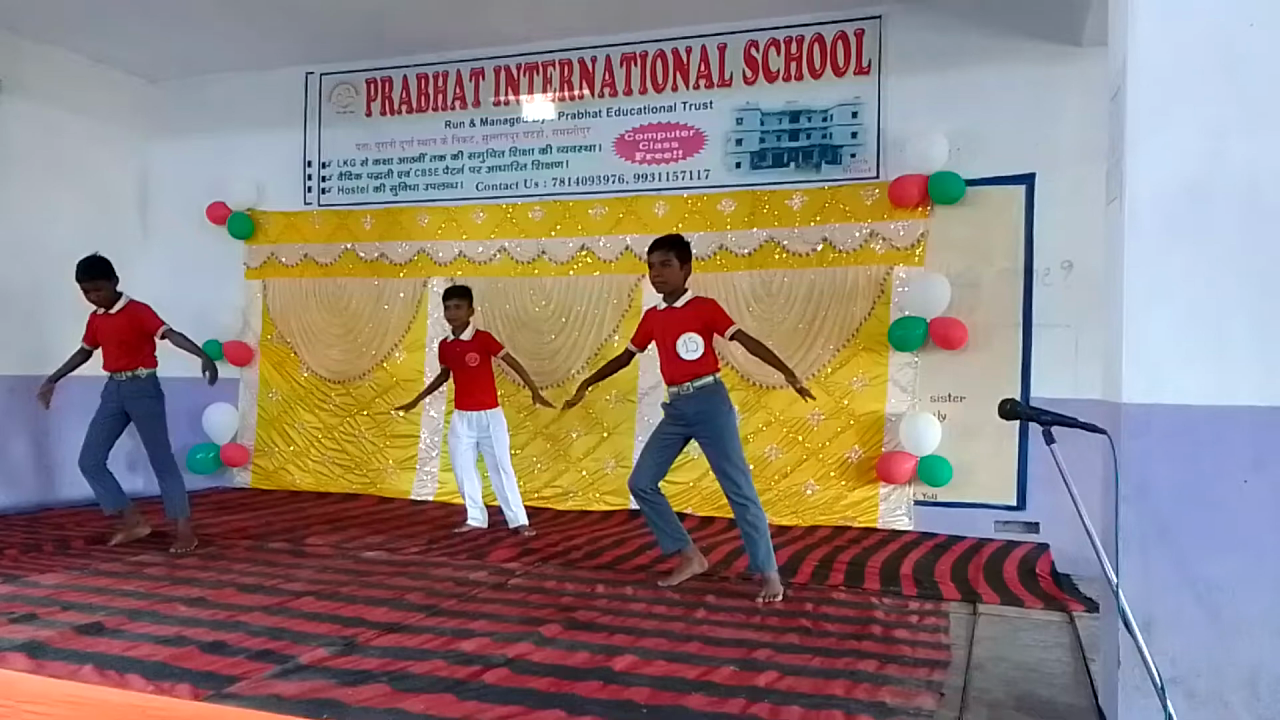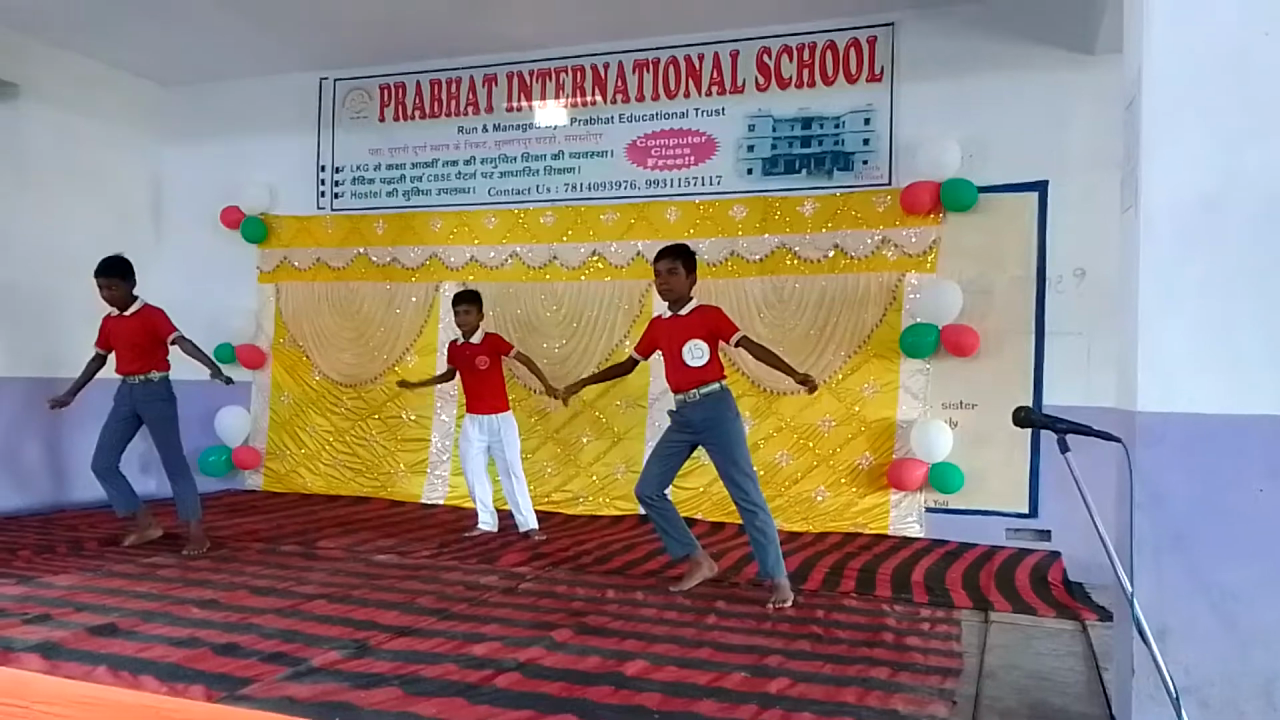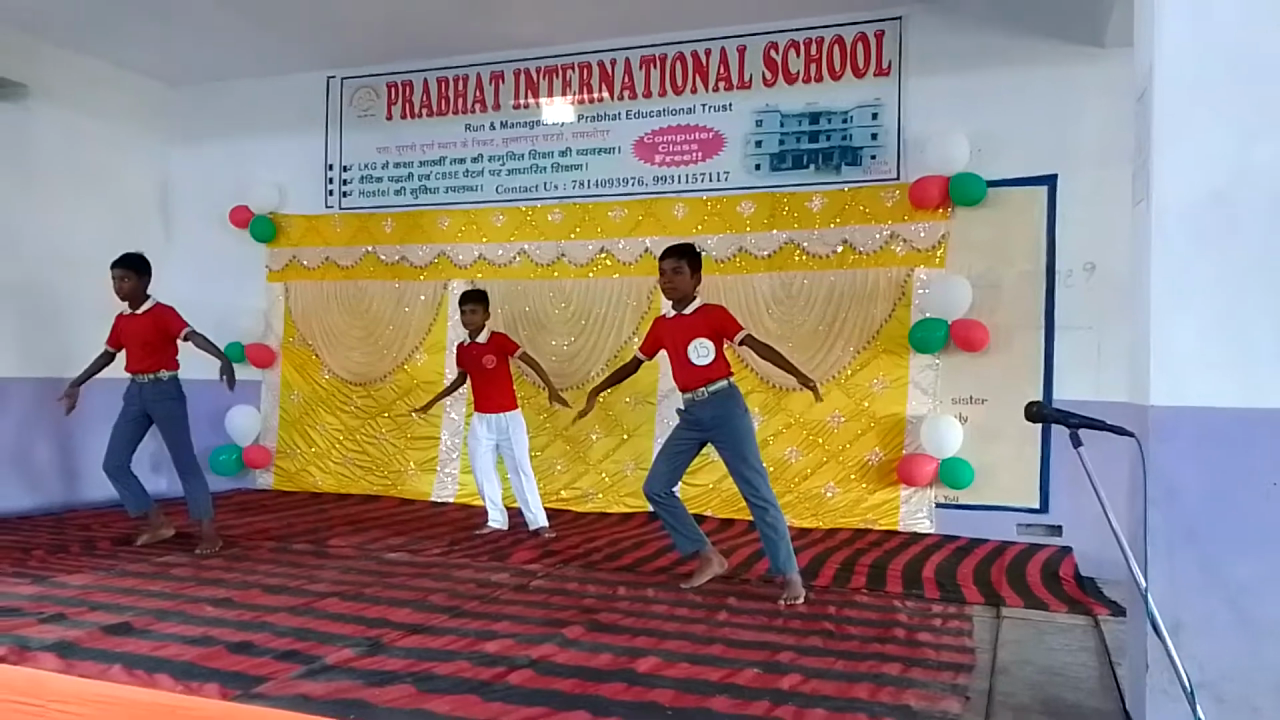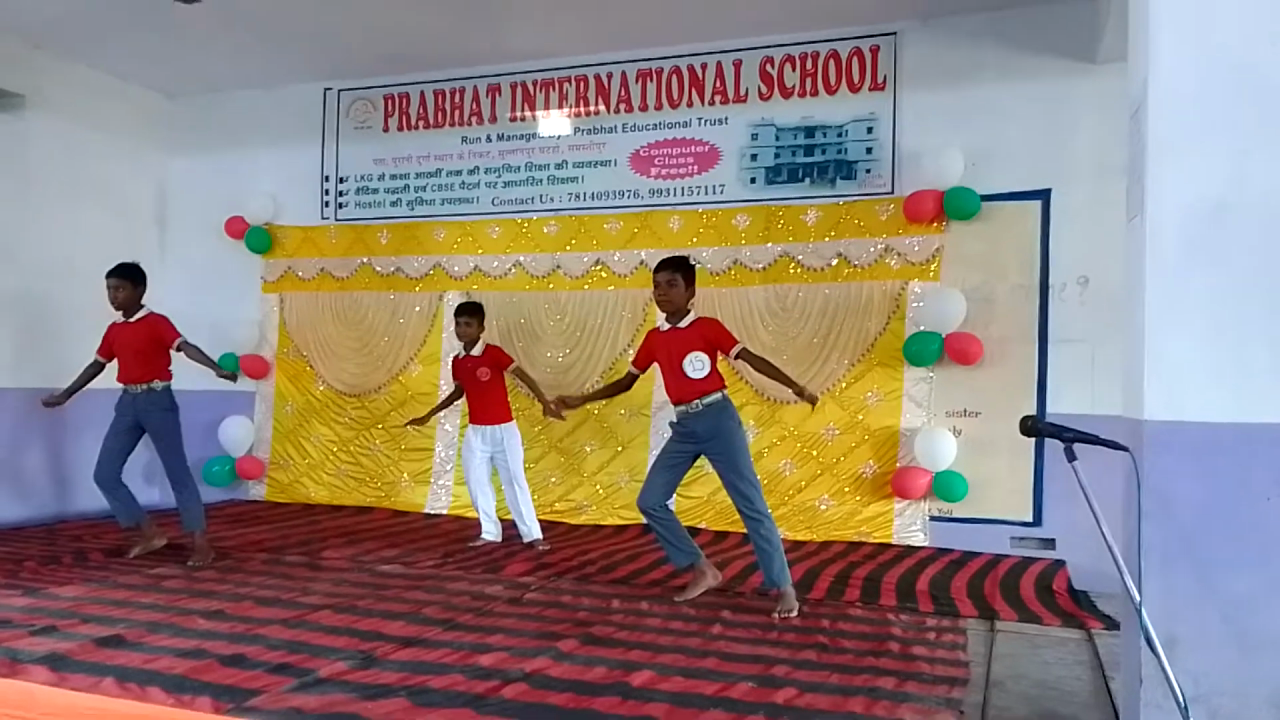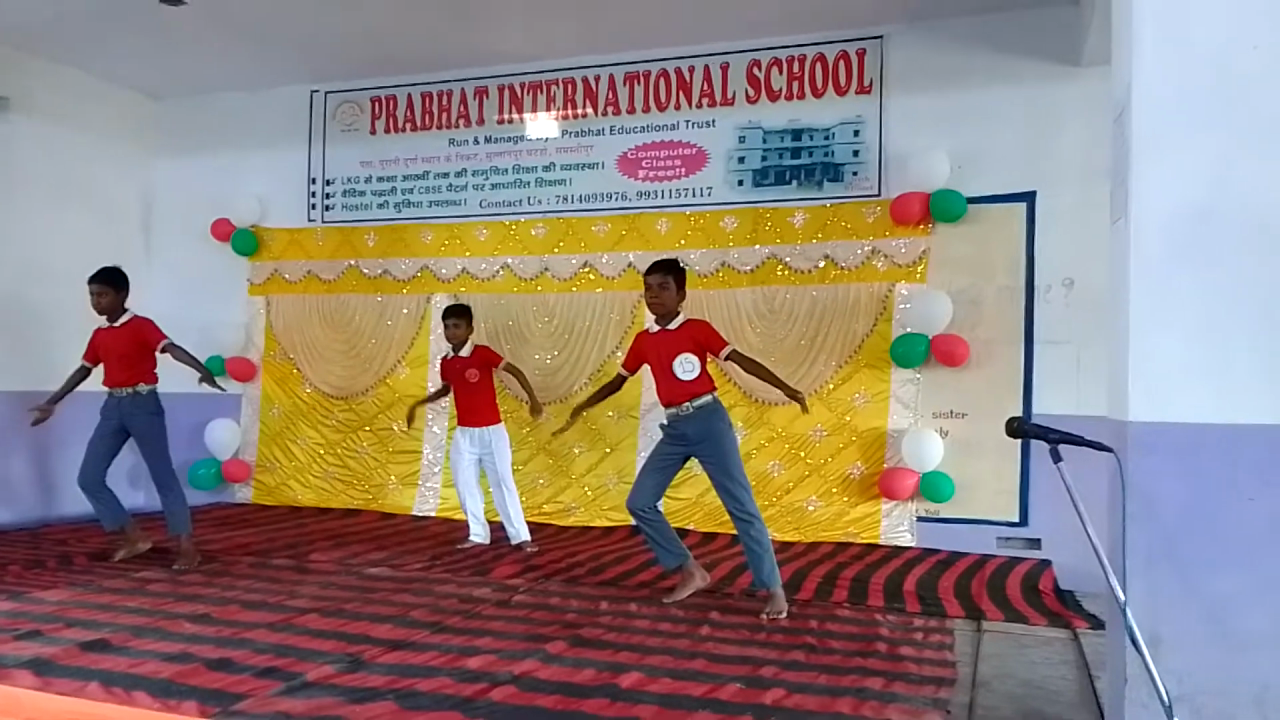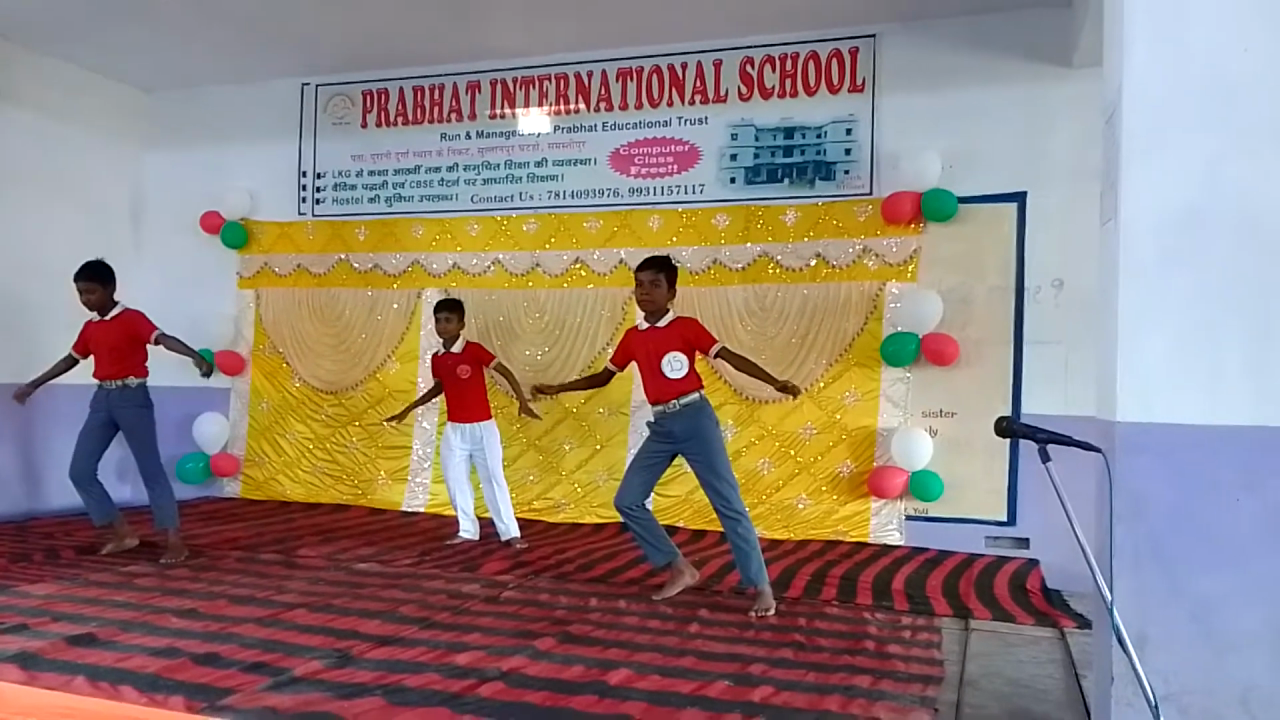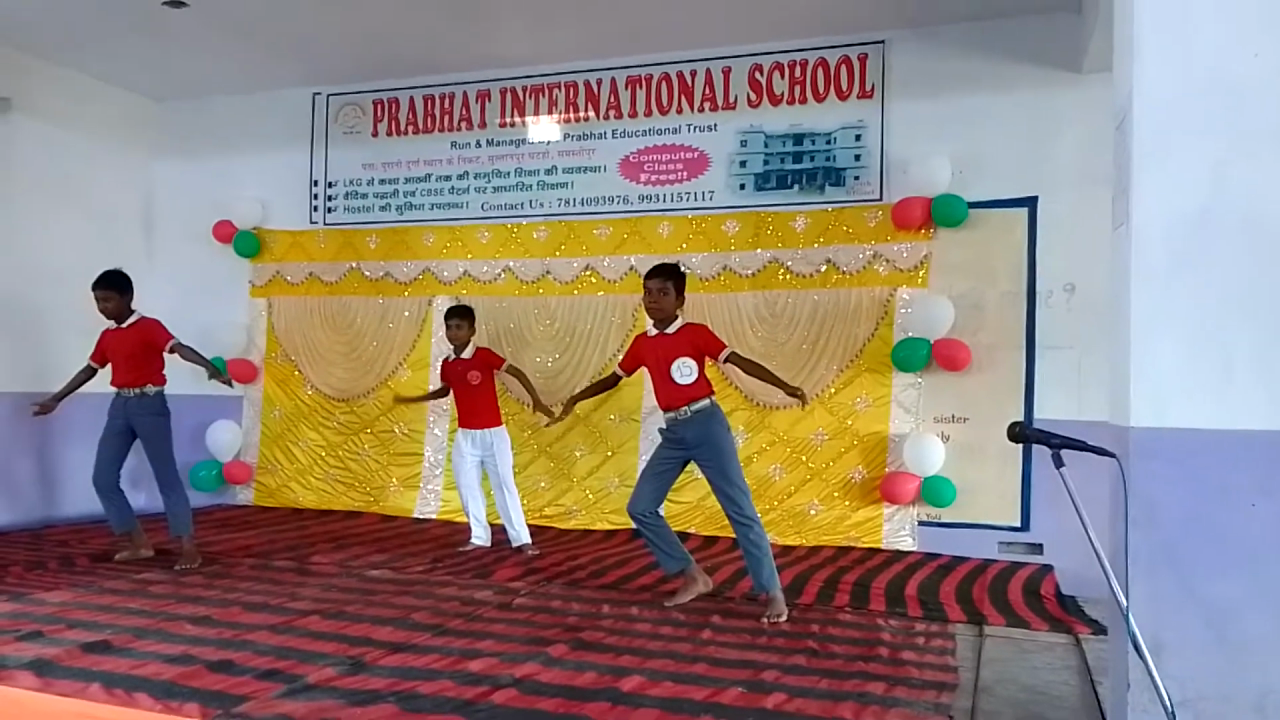
dt=0.4s
person 1, frame 1
left shoulder: (705, 307)
right shoulder: (652, 317)
left elbow: (747, 341)
right elbow: (626, 357)
left wrist: (788, 374)
right wrist: (587, 383)
left hip: (709, 402)
right hip: (675, 408)
left knee: (738, 489)
right knee: (641, 482)
left ankle: (770, 574)
right ankle: (689, 556)
person 1, frame 2
left shoulder: (710, 315)
right shoulder: (657, 326)
left elbow: (751, 346)
right elbow: (628, 365)
left wrist: (795, 375)
right wrist: (584, 383)
left hip: (716, 408)
right hip: (683, 415)
left knee: (746, 495)
right knee: (648, 489)
left ankle: (779, 579)
right ankle: (699, 561)
person 1, frame 3
left shoulder: (714, 314)
right shoulder: (661, 325)
left elbow: (756, 345)
right elbow: (633, 364)
left wrist: (799, 375)
right wrist: (596, 391)
left hip: (725, 406)
right hip: (690, 414)
left knee: (756, 492)
right knee: (656, 487)
left ankle: (790, 576)
right ankle: (708, 558)
person 1, frame 4
left shoulder: (708, 327)
right shoulder: (653, 339)
left elbow: (751, 358)
right elbow: (626, 381)
left wrist: (795, 387)
right wrist: (582, 400)
left hip: (718, 419)
right hip: (683, 427)
left knee: (751, 505)
right knee: (650, 501)
left ankle: (784, 588)
right ankle: (702, 570)
person 1, frame 5
left shoulder: (698, 329)
right shoulder: (643, 340)
left elbow: (741, 359)
right elbow: (617, 382)
left wrist: (785, 387)
right wrist: (580, 408)
left hip: (708, 421)
right hip: (674, 429)
left knee: (741, 506)
right knee: (639, 502)
left ankle: (774, 590)
right ankle: (691, 572)
person 1, frame 6
left shoulder: (687, 327)
right shoulder: (632, 337)
left elbow: (730, 357)
right elbow: (604, 377)
left wrist: (775, 382)
right wrist: (559, 388)
left hip: (695, 419)
right hip: (661, 426)
left knee: (728, 504)
right knee: (627, 500)
left ankle: (761, 588)
right ankle: (680, 569)
person 1, frame 7
left shoulder: (696, 333)
right shoulder: (641, 343)
left elbow: (740, 362)
right elbow: (613, 379)
left wrist: (784, 386)
right wrist: (576, 398)
left hip: (706, 425)
right hip: (672, 433)
left knee: (740, 510)
right knee: (640, 507)
left ankle: (773, 594)
right ankle: (693, 577)
person 2, frame 1
left shoulder: (138, 311)
right shoulder: (95, 319)
left elbow: (170, 334)
right elbow: (84, 352)
left wrist: (204, 356)
right wrist: (52, 380)
left hip: (143, 388)
right hip: (113, 390)
left knee: (161, 460)
right knee: (89, 461)
left ankle: (185, 528)
right ankle: (133, 521)
person 2, frame 2
left shoulder: (152, 315)
right shoulder: (108, 322)
left elbow: (182, 342)
right elbow: (98, 359)
left wrist: (213, 367)
right wrist: (71, 393)
left hip: (155, 392)
right hip: (125, 393)
left knee: (173, 462)
right knee: (102, 463)
left ankle: (197, 531)
right ankle: (145, 523)
person 2, frame 3
left shoulder: (163, 313)
right shoulder: (121, 320)
left elbow: (193, 336)
right elbow: (107, 354)
left wrist: (223, 359)
right wrist: (77, 384)
left hip: (164, 391)
right hip: (135, 393)
left knee: (185, 461)
right knee: (114, 464)
left ankle: (208, 530)
right ankle: (157, 523)
person 2, frame 4
left shoulder: (157, 323)
right shoulder: (114, 330)
left elbow: (185, 347)
right elbow: (97, 365)
left wrist: (217, 369)
right wrist: (65, 395)
left hip: (157, 401)
right hip: (127, 403)
left knee: (178, 472)
right knee: (105, 474)
left ankle: (201, 542)
right ankle: (149, 533)
person 2, frame 5
left shoulder: (141, 326)
right shoulder: (98, 334)
left elbow: (171, 348)
right elbow: (83, 370)
left wrist: (202, 370)
right wrist: (52, 402)
left hip: (142, 404)
right hip: (113, 406)
left knee: (163, 475)
right knee: (89, 478)
left ankle: (187, 546)
right ankle: (134, 537)
person 2, frame 6
left shoulder: (132, 319)
right shoulder: (89, 327)
left elbow: (164, 339)
right elbow: (71, 359)
left wrist: (195, 356)
right wrist: (34, 384)
left hip: (132, 397)
right hip: (102, 399)
left knee: (151, 469)
right knee: (80, 471)
left ankle: (175, 541)
right ankle: (122, 533)
person 2, frame 7
left shoulder: (149, 327)
right shoulder: (107, 336)
left elbow: (179, 348)
right elbow: (89, 370)
left wrist: (209, 367)
right wrist: (56, 399)
left hip: (149, 405)
right hip: (119, 407)
left knee: (166, 477)
right knee: (103, 478)
left ankle: (189, 547)
right ankle: (139, 542)
person 3, frame 1
left shoulder: (483, 338)
right shoulder: (444, 345)
left elbow: (512, 362)
left wrist: (534, 391)
right wrist: (418, 399)
left hip: (489, 415)
right hip: (461, 418)
left knee: (501, 468)
right knee: (463, 470)
left ankle: (518, 520)
right ankle: (476, 518)
person 3, frame 2
left shoulder: (493, 341)
right shoulder: (454, 348)
left elbow: (524, 360)
right elbow: (450, 374)
left wrist: (546, 385)
right wrist: (418, 385)
left hip: (500, 419)
right hip: (473, 421)
left knee: (511, 471)
right knee: (474, 473)
left ankle: (528, 524)
right ankle: (486, 522)
person 3, frame 3
left shoulder: (499, 340)
right shoulder: (462, 349)
left elbow: (529, 361)
left wrist: (551, 389)
right wrist: (434, 400)
left hip: (508, 417)
right hip: (481, 420)
left knee: (521, 469)
right knee: (483, 471)
left ankle: (538, 522)
right ankle: (496, 520)
person 3, frame 4
left shoulder: (493, 353)
right shoulder: (457, 362)
left elbow: (522, 375)
left wrist: (545, 403)
right wrist: (430, 414)
left hip: (503, 429)
right hip: (476, 432)
left knee: (514, 481)
right knee: (477, 483)
left ankle: (533, 534)
right ankle: (490, 532)
person 3, frame 5
left shoulder: (483, 353)
right shoulder: (446, 362)
left elbow: (516, 371)
left wrist: (532, 398)
right wrist: (417, 404)
left hip: (492, 431)
right hip: (464, 434)
left knee: (503, 483)
right knee: (465, 485)
left ankle: (521, 536)
right ankle: (478, 534)
person 3, frame 6
left shoulder: (474, 350)
right shoulder: (437, 359)
left elbow: (505, 371)
left wrist: (523, 401)
right wrist: (410, 407)
left hip: (482, 427)
right hip: (454, 430)
left knee: (493, 479)
right knee: (455, 481)
left ankle: (510, 532)
right ankle: (467, 530)
person 3, frame 7
left shoulder: (484, 355)
right shoulder: (447, 364)
left elbow: (516, 372)
left wrist: (536, 400)
right wrist: (415, 400)
left hip: (493, 433)
right hip: (465, 436)
left knee: (504, 485)
right knee: (467, 487)
left ankle: (522, 539)
right ankle: (479, 537)
